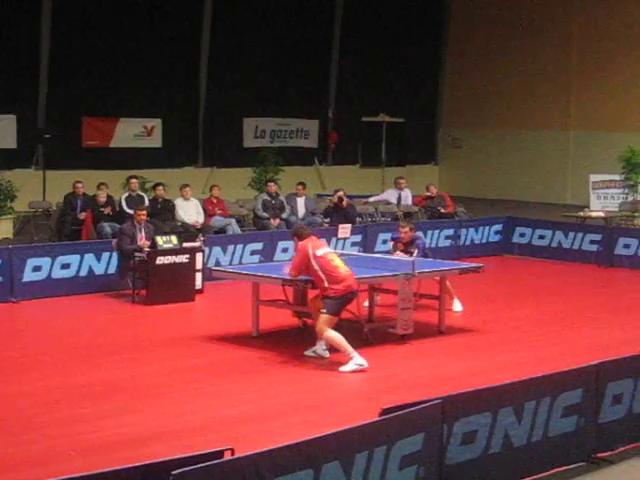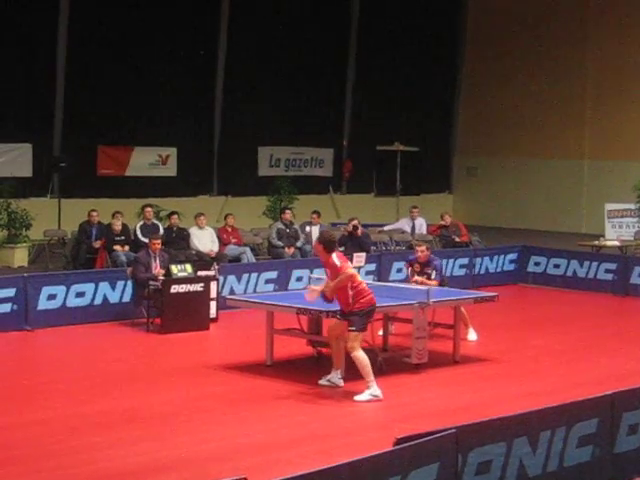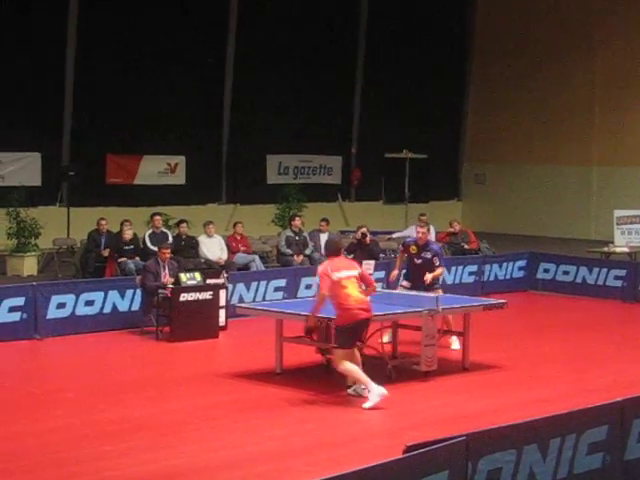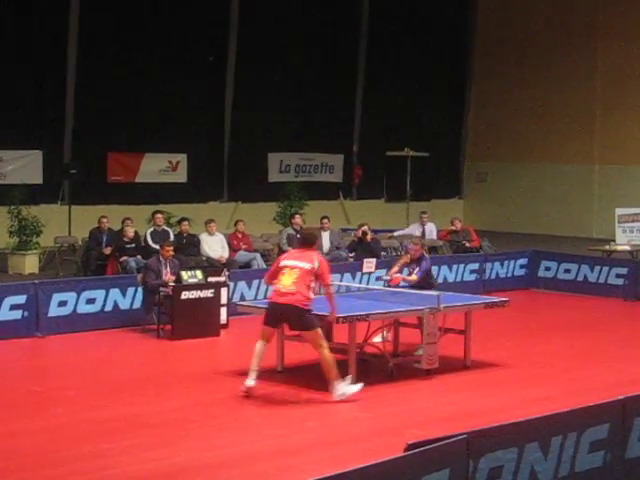
dt=0.5s
person 1, frame 1
left shoulder: (302, 246)
right shoulder: (319, 243)
left elbow: (294, 273)
left wrist: (296, 270)
left hip: (340, 289)
right hip: (349, 285)
left knee: (322, 329)
right knee: (314, 304)
left ankle: (356, 359)
right ankle: (321, 347)
person 1, frame 2
left shoulder: (334, 258)
right shoulder: (329, 259)
left elbow: (350, 274)
left wrist: (329, 287)
right wrist: (322, 288)
left hip: (362, 305)
right hip: (352, 305)
left knee: (353, 347)
right knee: (333, 333)
left ankle: (373, 389)
right ankle: (336, 376)
person 1, frame 3
left shoulder: (324, 268)
right shoulder: (353, 264)
left elbow: (323, 294)
right elbow: (372, 286)
left wrist: (312, 316)
left hip: (349, 318)
right hip: (365, 313)
left knee: (340, 363)
right knee: (349, 348)
left ankle: (374, 390)
right ankle: (360, 385)
person 1, frame 4
left shoulder: (285, 256)
right shoulder: (318, 259)
left elbow: (268, 279)
right elbow: (328, 287)
right wrist: (333, 308)
left hip: (276, 303)
right hip: (298, 306)
left knee: (263, 340)
right knee: (321, 347)
left ankle: (252, 379)
right ankle: (339, 387)
